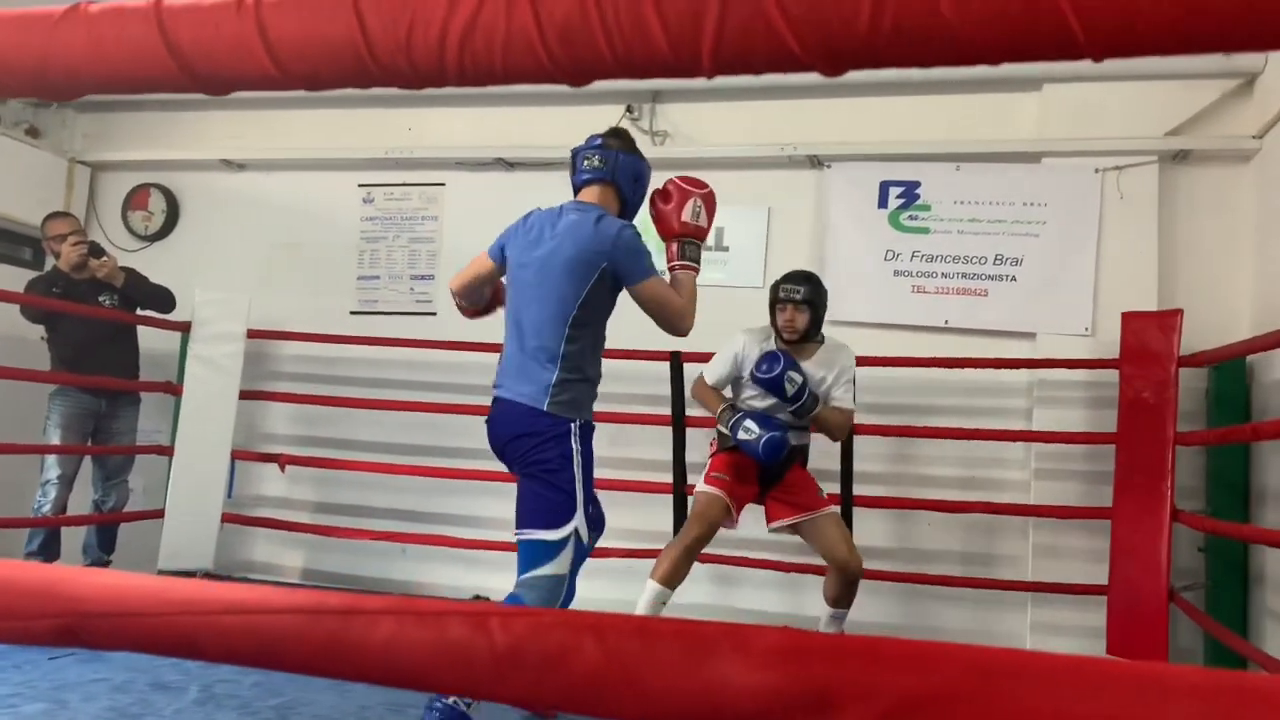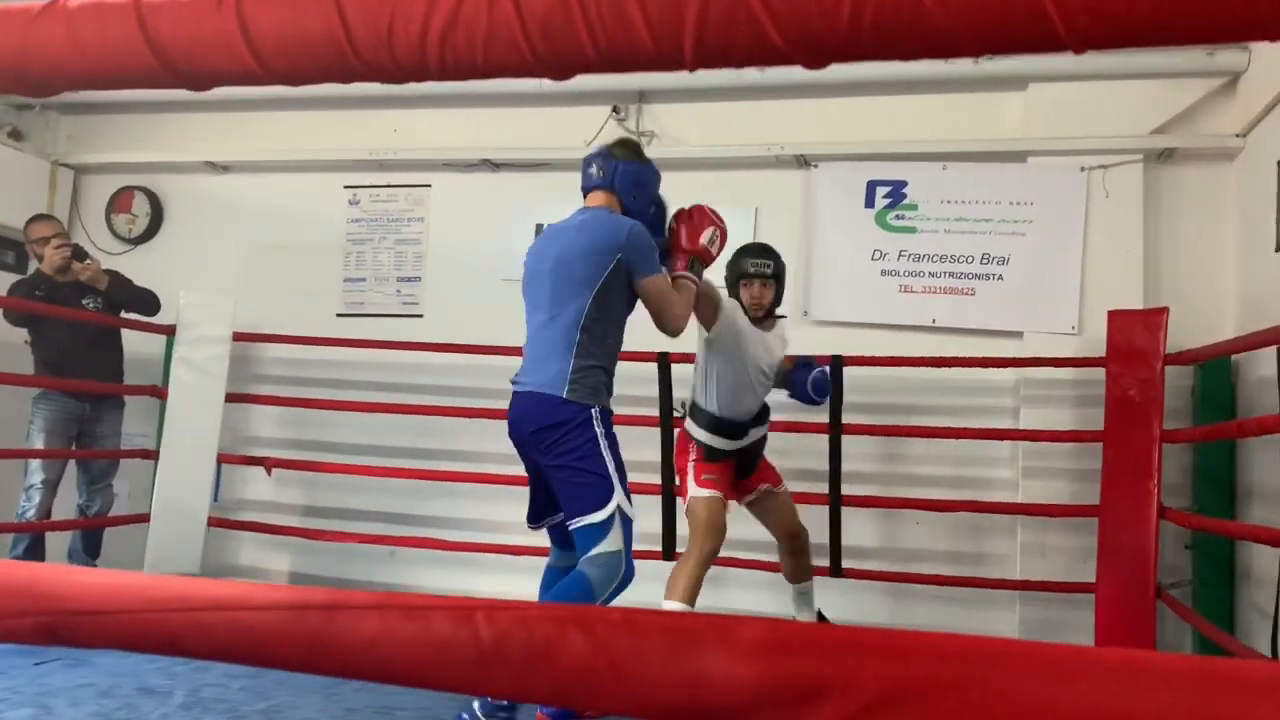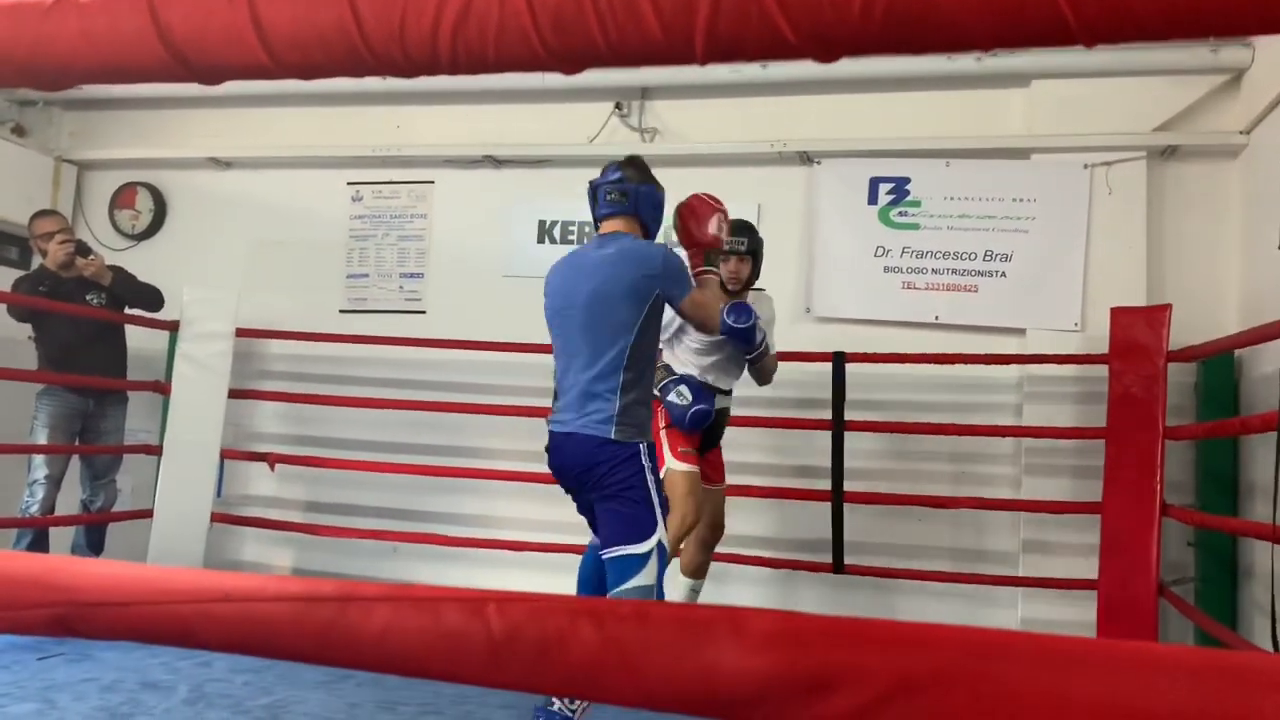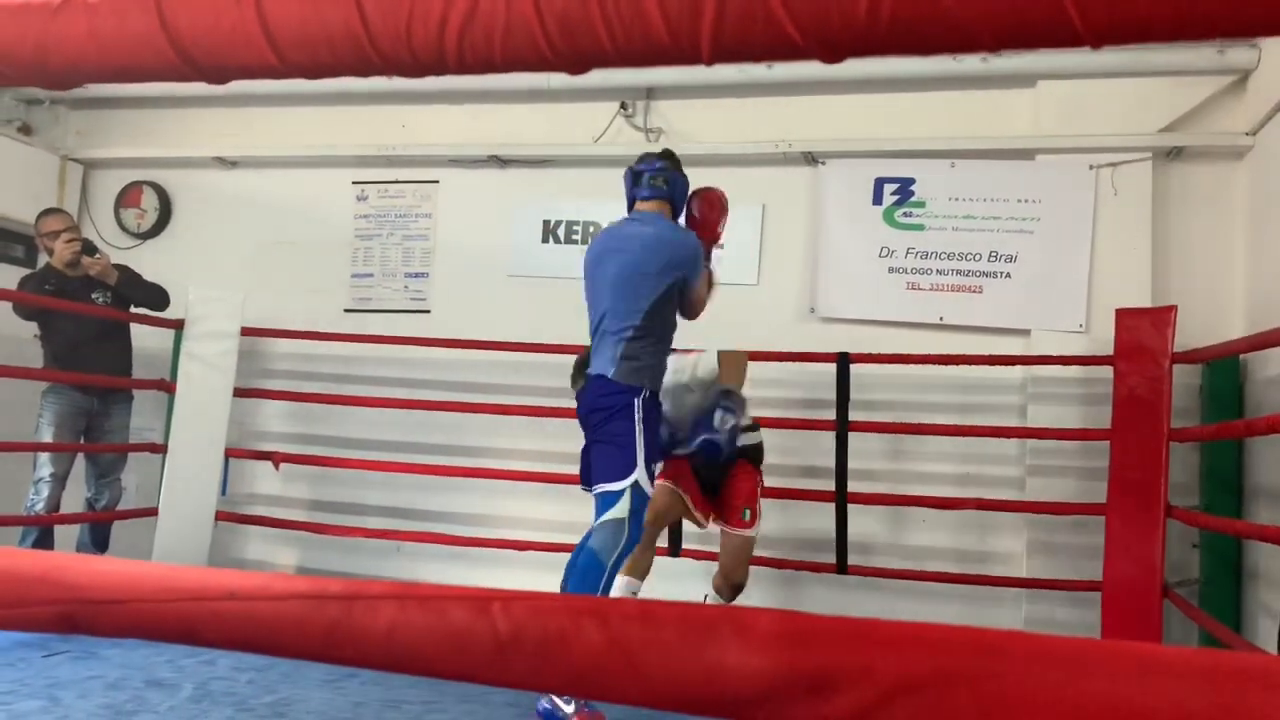
dt=0.4s
person 1, frame 1
left shoulder: (528, 226)
right shoulder: (615, 235)
left elbow: (462, 289)
right elbow: (679, 321)
left wrist: (496, 301)
right wrist: (686, 247)
left hip: (509, 411)
right hip: (552, 422)
left knee: (582, 528)
right knee: (543, 584)
person 1, frame 2
left shoulder: (547, 239)
right shoulder: (626, 234)
right elbow: (673, 320)
right wrist: (688, 265)
left hip: (527, 408)
right hip: (570, 413)
left knee: (570, 549)
right knee: (610, 561)
person 1, frame 3
left shoulder: (559, 272)
right shoulder: (653, 260)
right elbow: (711, 319)
right wrist: (703, 259)
left hip: (564, 442)
right hip: (614, 447)
left knee: (611, 543)
right knee: (634, 594)
person 1, frame 4
left shoulder: (600, 244)
right shoulder: (682, 244)
right elbow: (694, 308)
right wrist: (706, 242)
left hip: (596, 393)
right hip: (625, 395)
left knee: (611, 523)
right knee: (618, 530)
person 2, frame 1
left shoulder: (122, 277)
right shoulder: (45, 285)
left elbow: (166, 302)
right elbow: (31, 312)
left wrist: (120, 280)
right wrist: (63, 269)
left hip: (121, 400)
right hip: (71, 396)
left knee: (113, 492)
right knee: (54, 485)
left ankle: (97, 564)
right ankle: (37, 566)
person 2, frame 2
left shoulder: (105, 279)
right shoulder: (29, 288)
left elbow: (151, 305)
left wrist: (103, 283)
right wrist: (45, 272)
left hip: (106, 403)
right hip: (55, 401)
left knee: (98, 496)
right knee: (39, 490)
left ankle: (82, 568)
person 2, frame 3
left shoulder: (109, 275)
right shoulder: (32, 284)
left elbow: (154, 300)
right elbow: (17, 312)
left wrist: (107, 279)
right wrist: (49, 268)
left hip: (109, 399)
right hip: (58, 396)
left knee: (101, 492)
right knee: (42, 486)
person 2, frame 4
left shoulder: (116, 274)
right shoulder: (40, 282)
left elbow: (160, 300)
right elbow: (23, 310)
left wrist: (113, 278)
right wrist: (56, 266)
left hip: (114, 398)
right hip: (64, 394)
left knee: (106, 490)
right knee: (47, 484)
person 3, frame 1
left shoulder: (839, 357)
right shoulder: (749, 343)
left elbow: (840, 428)
right elbow: (700, 386)
left wrist: (801, 396)
right wrist: (734, 419)
left hip: (787, 460)
right hip: (737, 450)
left knee: (846, 562)
right knee: (698, 527)
left ankle: (831, 633)
person 3, frame 2
left shoulder: (775, 329)
right shoulder: (726, 320)
right elbow: (702, 297)
left wrist: (803, 377)
left hip: (745, 448)
right hip: (704, 448)
left knee: (794, 536)
right knee: (706, 541)
left ankle: (807, 616)
person 3, frame 3
left shoulder: (761, 305)
left elbow: (765, 376)
left wrist: (755, 344)
right wrist: (665, 379)
left hip: (708, 421)
right hip: (672, 413)
left knee: (710, 528)
right knee: (687, 512)
person 3, frame 4
left shoulder: (671, 372)
left elbow: (734, 359)
left wrist: (727, 406)
left hip: (737, 459)
right hip: (688, 459)
left knee: (734, 575)
right knee: (649, 520)
